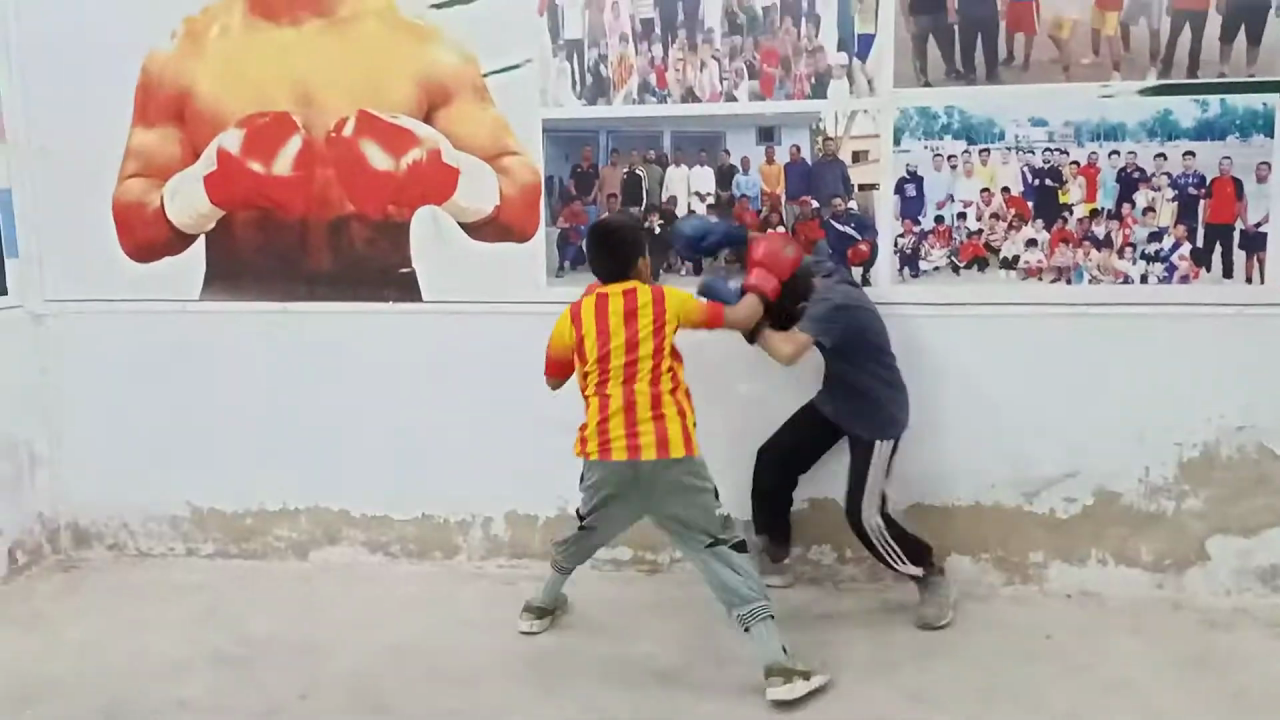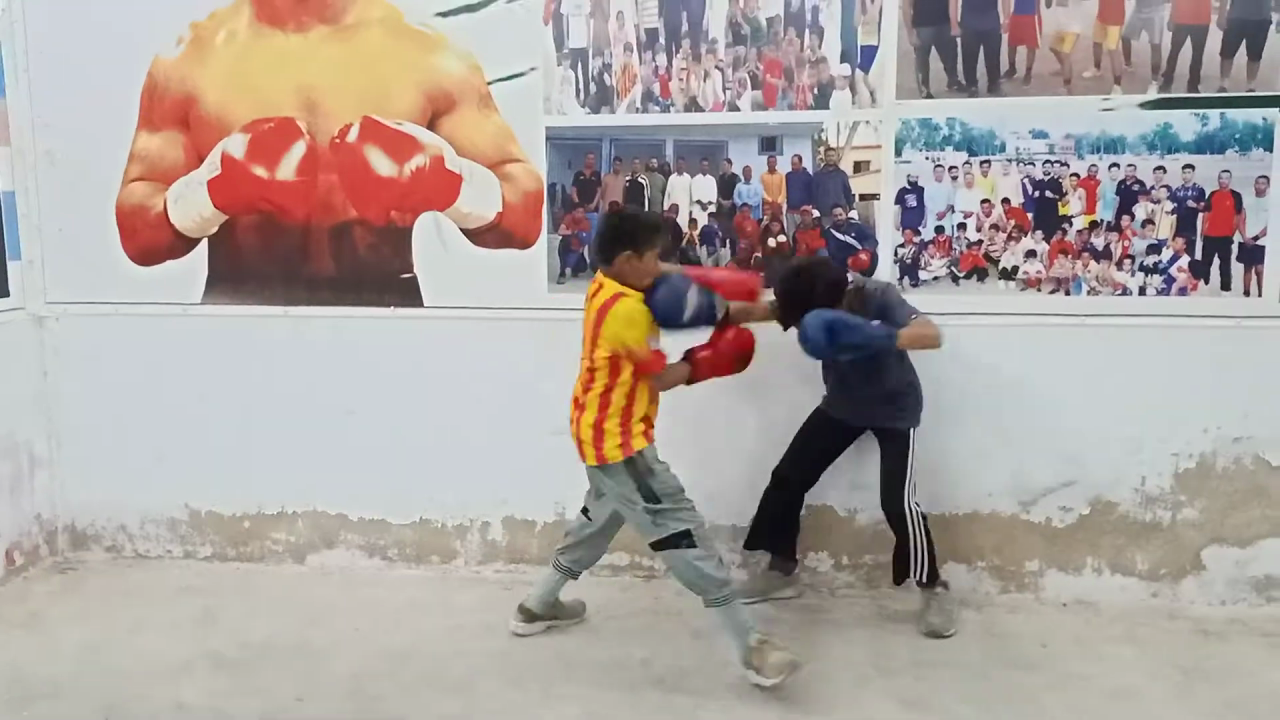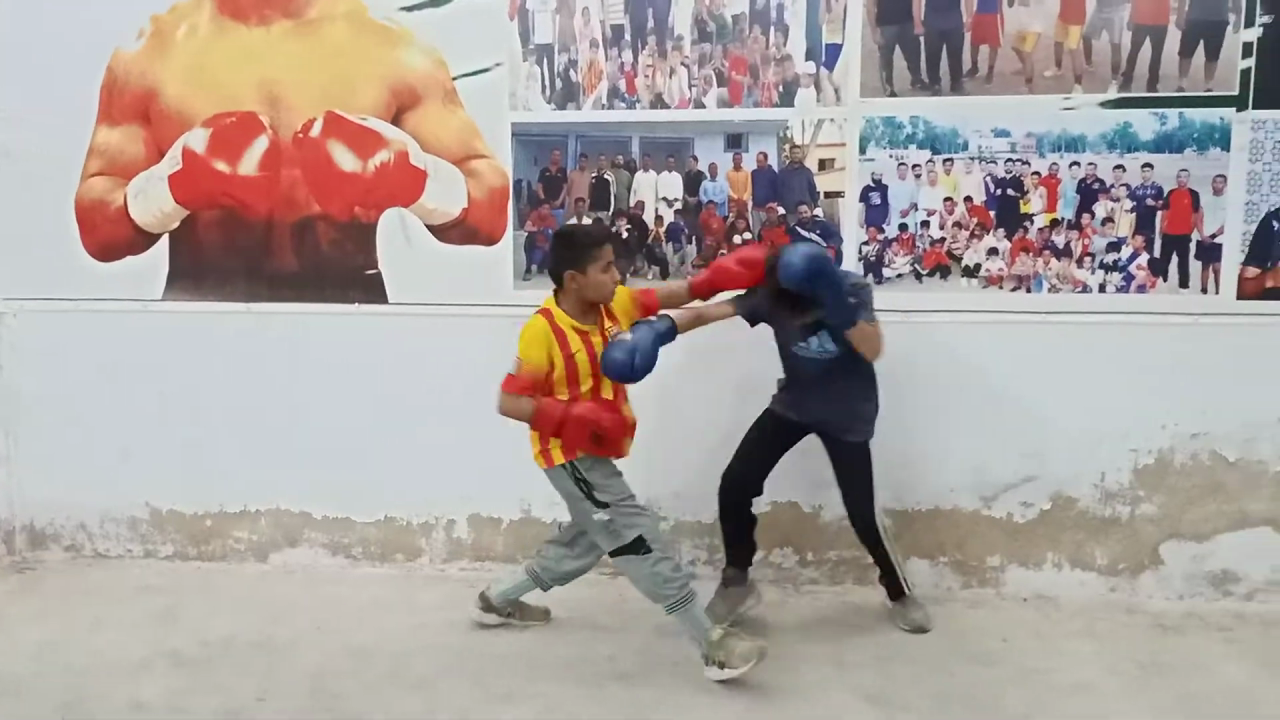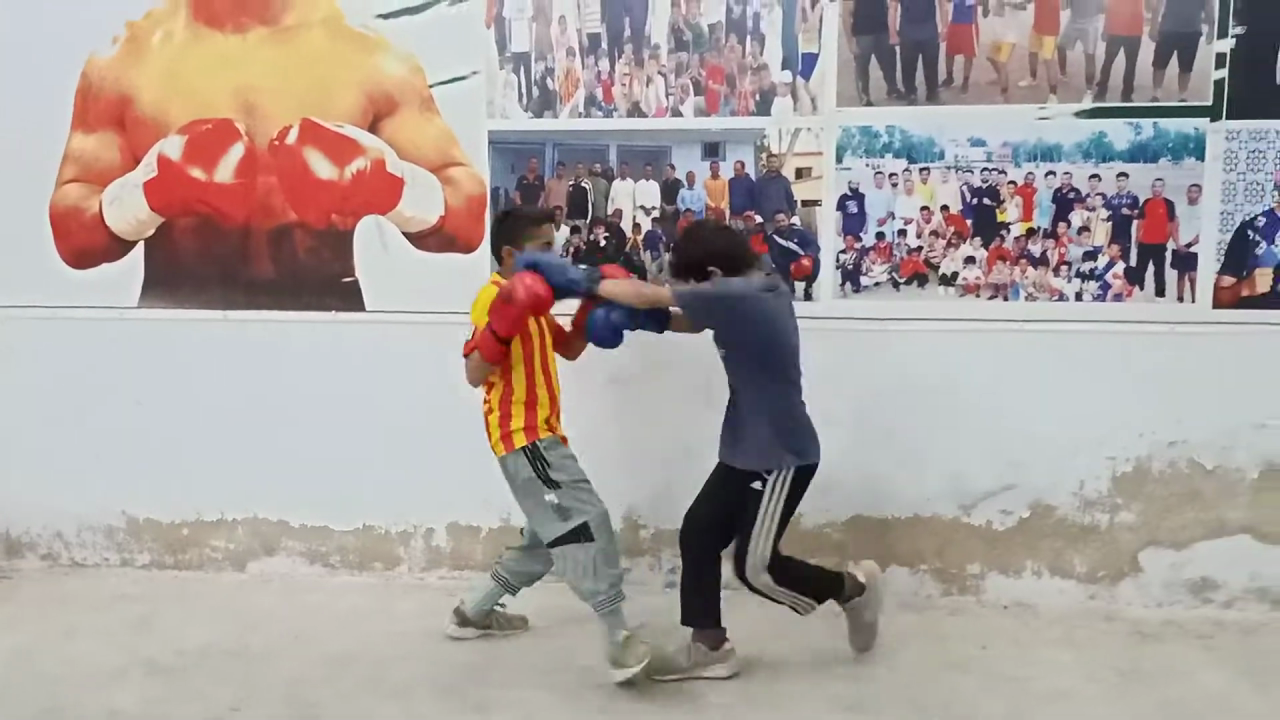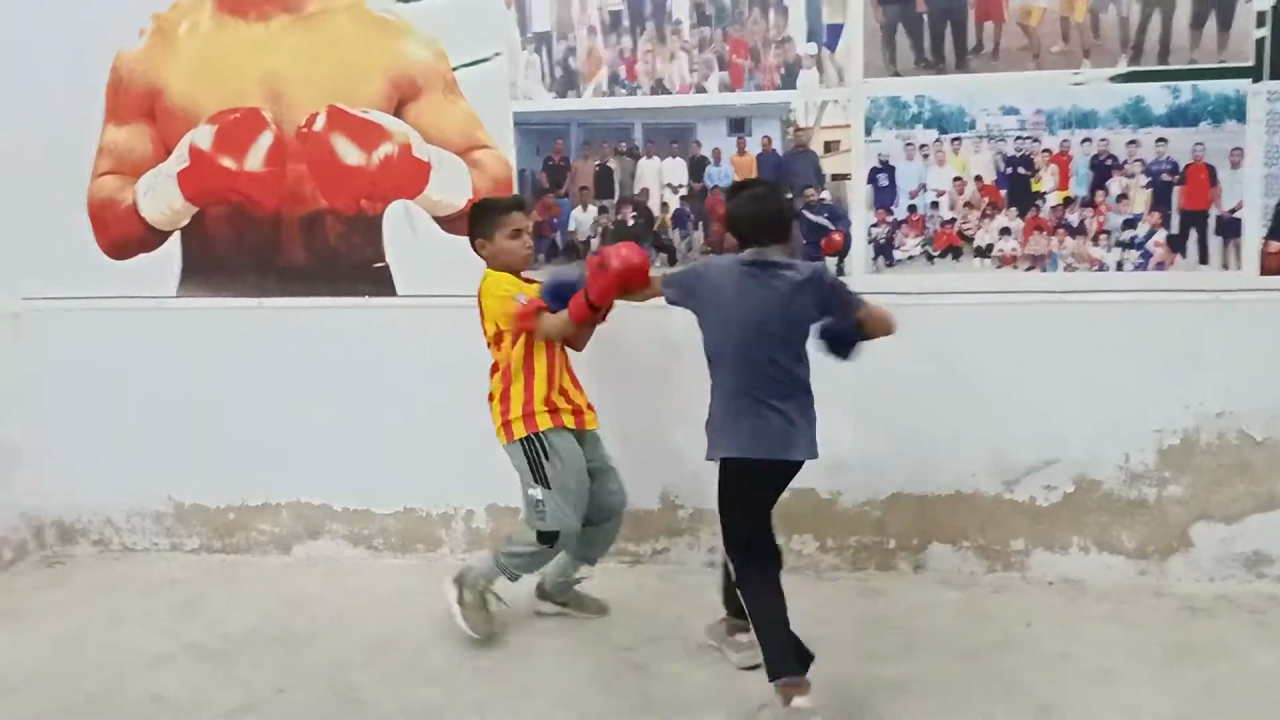
dt=0.2s
person 1, frame 1
left shoulder: (574, 315)
right shoulder: (664, 299)
left elbow: (554, 379)
right elbow: (742, 319)
right wrist: (766, 276)
left hip: (607, 448)
right hip: (668, 447)
left knee: (590, 525)
right knee: (719, 544)
left ankle: (543, 603)
right ankle: (777, 664)
person 1, frame 2
left shoulder: (610, 288)
right shoulder: (627, 311)
right elbow: (663, 378)
right wrist: (707, 360)
left hip: (601, 435)
right hip: (617, 440)
left knee: (603, 514)
right knee: (680, 532)
left ankle: (537, 605)
right ankle: (750, 645)
person 1, frame 3
left shoulder: (612, 303)
right shoulder: (541, 332)
left elbow: (673, 294)
right elbow: (509, 403)
left wrist: (716, 277)
right wrist: (563, 416)
left hip: (597, 447)
right hip: (568, 450)
left knee: (590, 533)
right knee: (634, 535)
left ankle: (499, 599)
right ankle: (712, 643)
person 1, frame 4
left shoulder: (530, 301)
right shoulder: (494, 297)
left elbow: (569, 348)
right elbow: (476, 374)
left wrist: (591, 312)
right wrist: (501, 326)
left hip: (541, 433)
right hip: (521, 434)
left knee: (552, 535)
right knee: (583, 522)
left ankle: (474, 612)
right ankle: (619, 638)
person 1, frame 5
left shoulder: (524, 288)
right shoulder: (498, 286)
left elbow: (575, 339)
right elbow: (555, 330)
left wrist: (601, 295)
right wrist: (595, 293)
left hip: (569, 416)
right hip: (534, 422)
left knee: (609, 504)
right knee: (557, 524)
left ankle: (556, 586)
right ankle: (473, 583)
person 2, frame 1
left shoulder: (423, 48)
right shoulder: (184, 54)
left elbow: (523, 209)
right elbow: (133, 232)
left wrist: (448, 179)
right wrist: (205, 188)
person 2, frame 2
left shoulder: (428, 57)
right shoulder: (190, 60)
left elbow: (525, 216)
right elbow: (136, 235)
left wrist: (450, 184)
right wrist: (210, 192)
person 2, frame 3
left shoulder: (391, 51)
right shoulder: (151, 53)
left elbow: (491, 211)
right elbow: (95, 229)
left wrist: (416, 181)
right wrist: (171, 187)
person 2, frame 4
left shoulder: (368, 58)
right shoulder: (126, 60)
left elbow: (468, 219)
right elbow: (71, 237)
left wrist: (392, 188)
right wrist: (146, 195)
person 2, frame 5
left shoulder: (392, 42)
right shoulder: (156, 51)
left elbow: (494, 198)
right elbow: (109, 228)
left wrist: (420, 172)
right wrist: (178, 183)
person 3, frame 1
left shoulder: (831, 305)
right shoulder: (822, 279)
left elbow: (787, 351)
left hip: (876, 415)
right hip: (838, 400)
left knee: (865, 513)
right knee: (772, 461)
left ankle: (930, 576)
right ankle: (773, 555)
person 3, frame 2
left shoulder: (880, 296)
right shoulder: (815, 286)
left elbow: (932, 336)
left wrist: (876, 337)
left hip: (894, 408)
right hip: (842, 404)
left knee: (899, 504)
right knee: (788, 478)
left ankle: (934, 589)
right ankle: (781, 570)
person 3, frame 3
left shoulder: (852, 289)
right shoulder: (773, 297)
left elbow: (872, 348)
right elbow: (711, 312)
left wrist: (834, 304)
left hip: (848, 415)
right hip: (792, 405)
left knee: (862, 513)
right knee: (735, 485)
left ankle: (900, 594)
right ankle: (737, 581)
person 3, frame 4
left shoulder: (733, 297)
right shoulder: (765, 290)
left elbow: (649, 297)
right elbow: (686, 323)
left wrist: (582, 281)
left hip: (780, 450)
right hip: (759, 442)
left knee: (756, 567)
right knee: (698, 532)
left ankle: (854, 588)
right ankle: (709, 645)
person 3, frame 5
left shoulder: (709, 276)
right shoulder: (813, 280)
left elbow: (646, 288)
right elbow: (882, 324)
right wrist: (850, 330)
left hip: (743, 437)
right hip: (792, 437)
left knee: (751, 552)
right knee: (747, 531)
right ankle: (741, 622)
